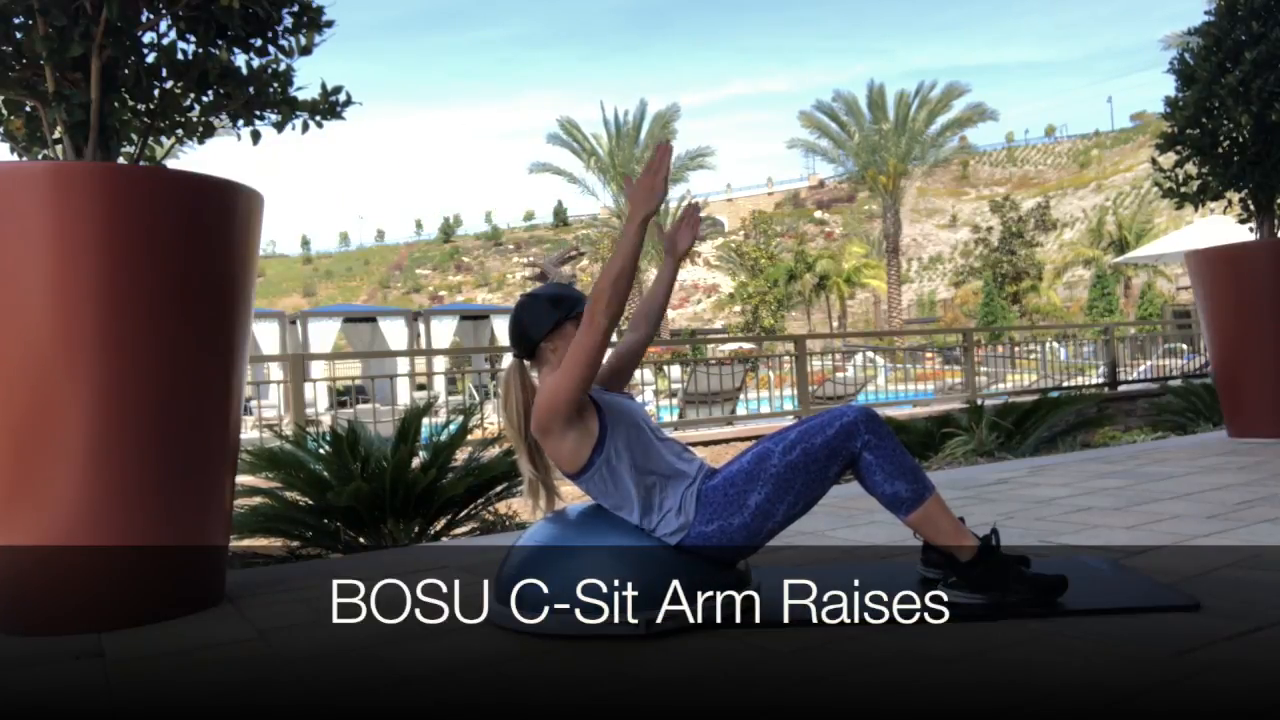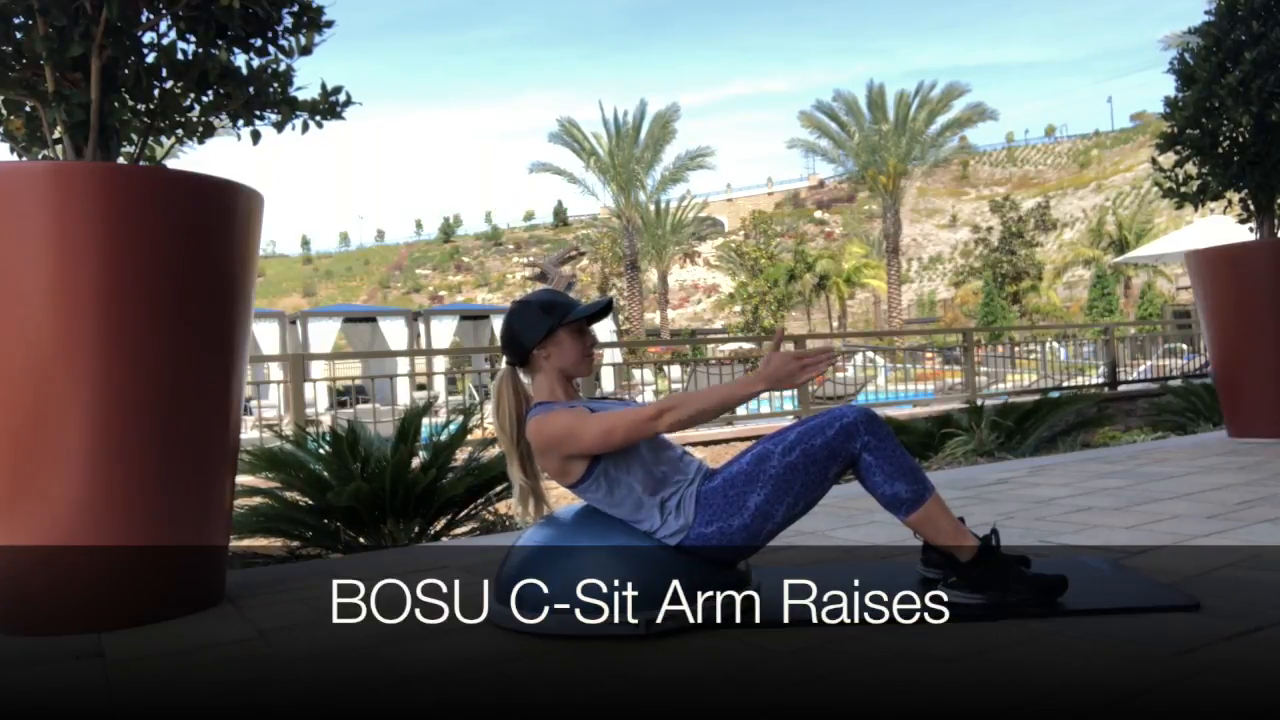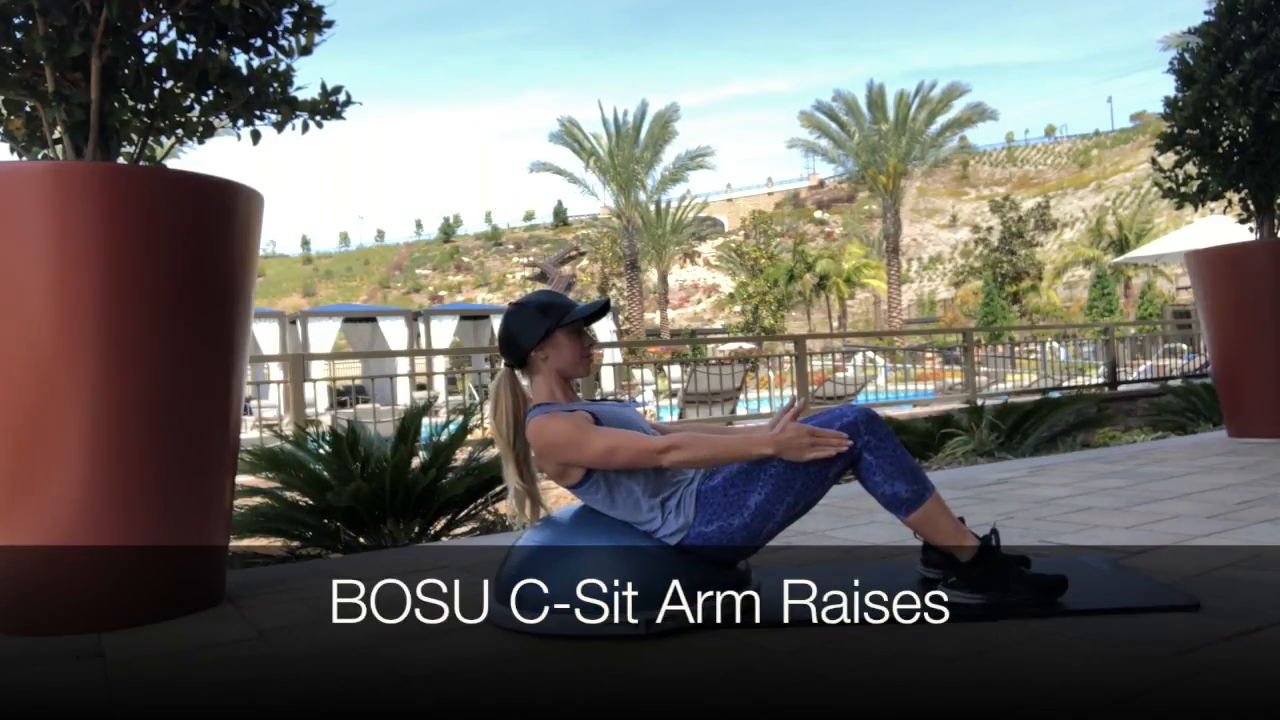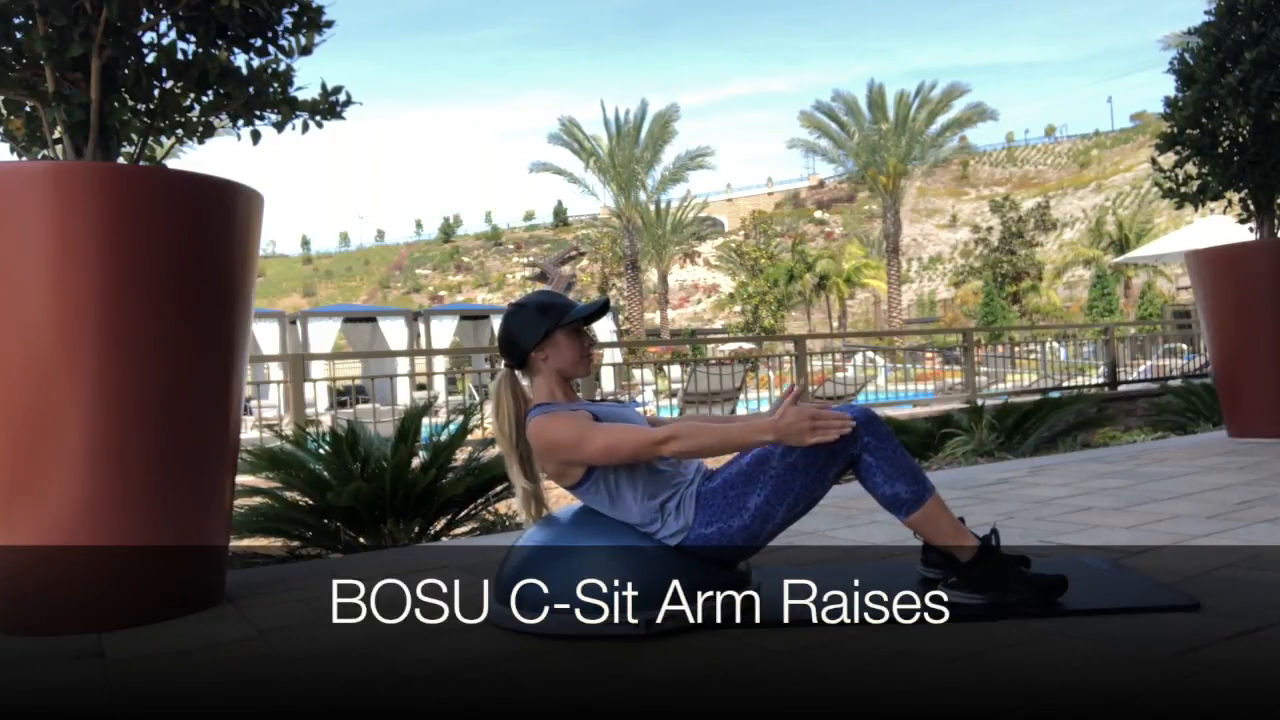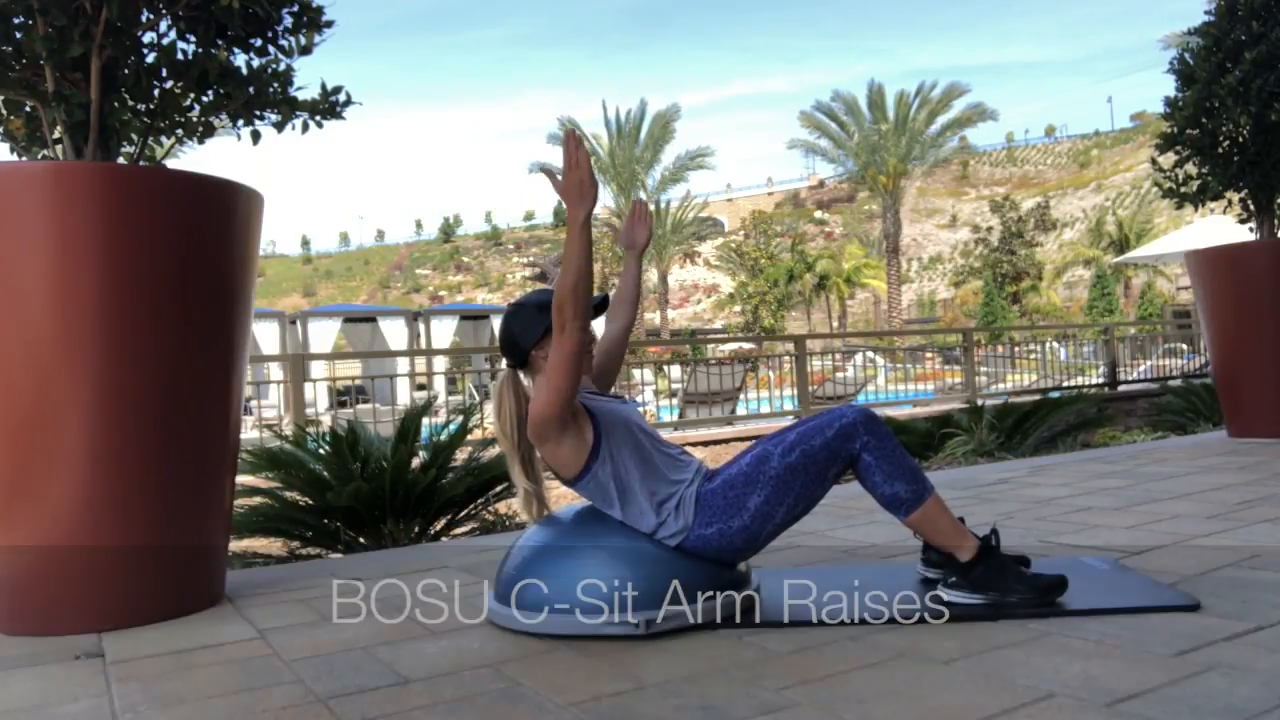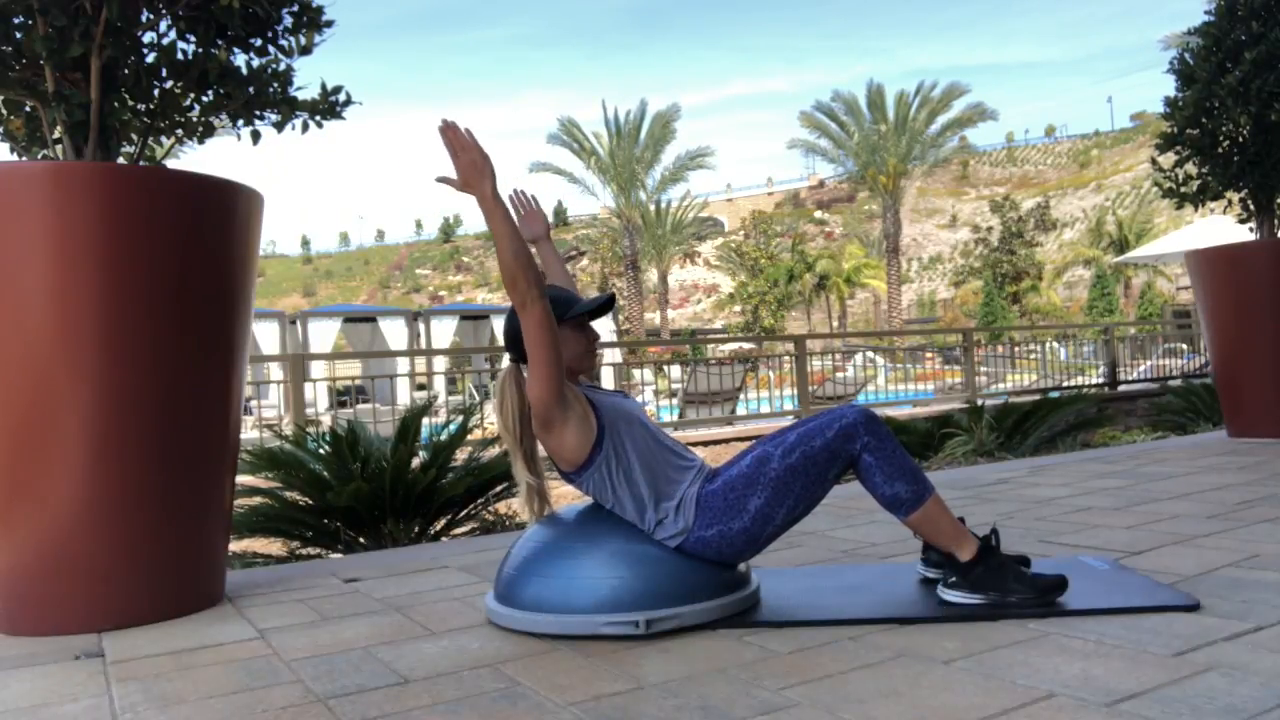
dt=0.4s
person 1, frame 1
left shoulder: (586, 400)
right shoulder: (553, 409)
left elbow: (640, 334)
right elbow: (596, 323)
left wrist: (672, 261)
right wrist: (636, 220)
left hip: (710, 504)
right hip: (705, 522)
left knee: (854, 427)
right knee: (858, 428)
left ankle: (953, 554)
right ankle: (973, 566)
person 1, frame 2
left shoulder: (577, 410)
right shoulder: (550, 428)
left elbow: (669, 411)
right elbow: (659, 416)
left wrist: (758, 378)
right wrist: (759, 380)
left hip: (707, 500)
right hip: (703, 522)
left knee: (852, 425)
right knee: (856, 428)
left ankle: (952, 552)
right ankle: (973, 565)
person 1, frame 3
left shoulder: (578, 412)
right shoulder: (549, 430)
left elbow: (672, 431)
right elbow: (661, 453)
left wrist: (762, 431)
right wrist: (770, 445)
left hip: (708, 502)
right hip: (704, 521)
left knee: (852, 425)
right knee: (857, 428)
left ankle: (951, 550)
right ankle: (974, 564)
person 1, frame 4
left shoulder: (577, 414)
right shoulder: (550, 430)
left elbow: (674, 431)
right elbow: (659, 439)
left wrist: (763, 418)
right wrist: (768, 427)
left hip: (707, 499)
right hip: (704, 521)
left knee: (854, 425)
right knee: (857, 431)
left ankle: (951, 552)
right ankle: (975, 566)
person 1, frame 5
left shoulder: (582, 397)
right shoulder: (550, 419)
left elbow: (619, 326)
right elbow: (569, 321)
left wrist: (634, 255)
right wrist: (579, 215)
left hip: (709, 500)
right hip: (705, 524)
left knee: (851, 427)
right knee: (857, 429)
left ankle: (951, 551)
right ankle: (975, 566)
person 1, frame 6
left shoulder: (578, 397)
right shoulder: (552, 409)
left elbow: (565, 310)
right elbow: (529, 302)
left wrist: (541, 242)
right wrist: (486, 191)
left hip: (709, 503)
right hip: (706, 525)
left knee: (853, 428)
right knee: (857, 430)
left ankle: (948, 551)
right ankle: (973, 567)
